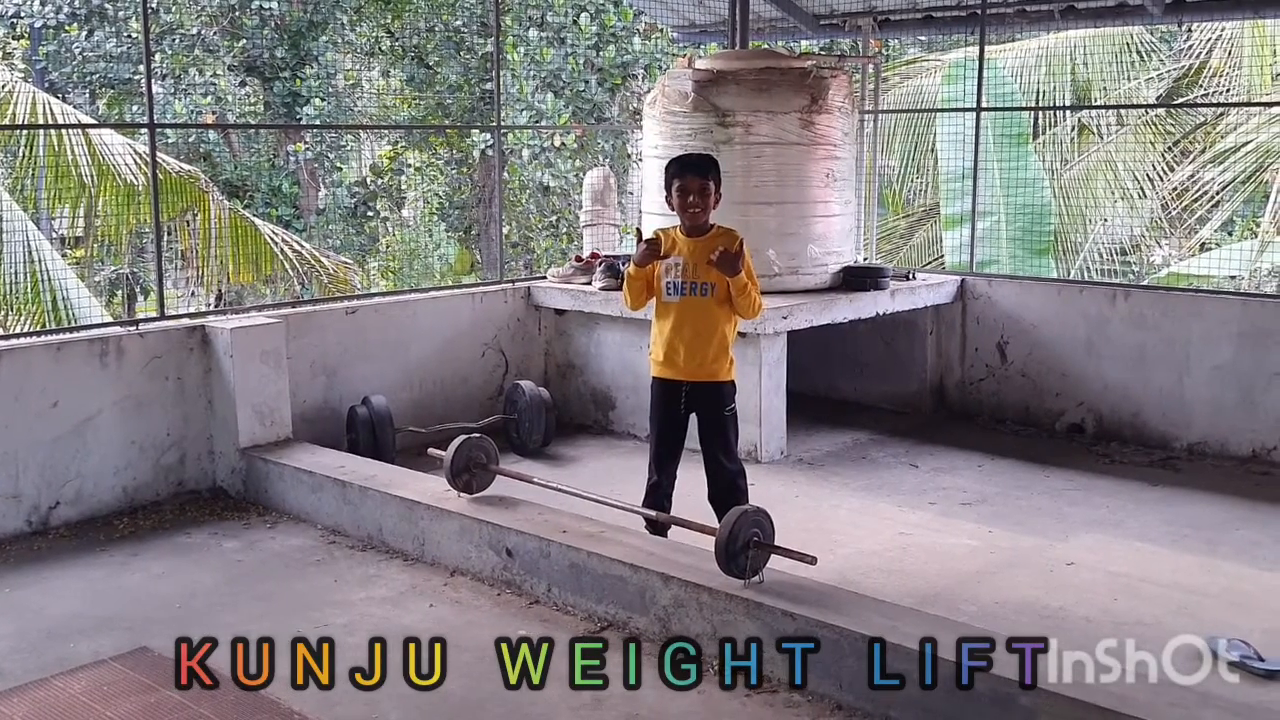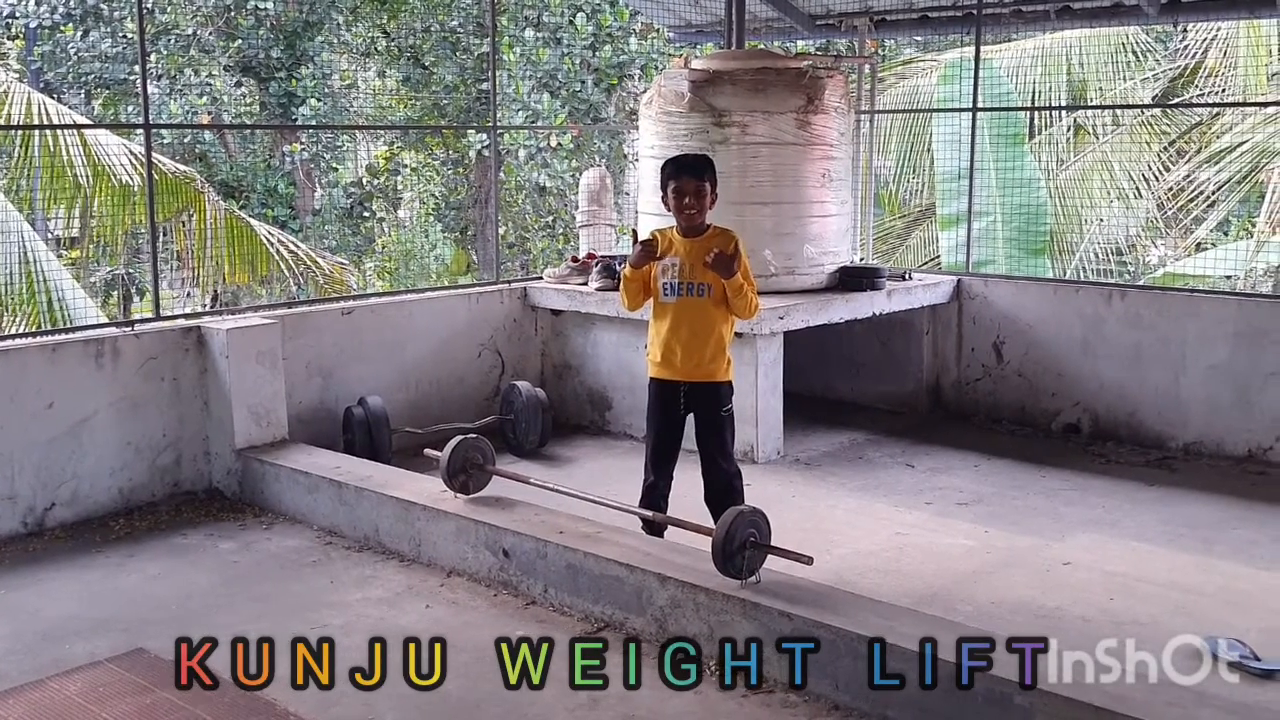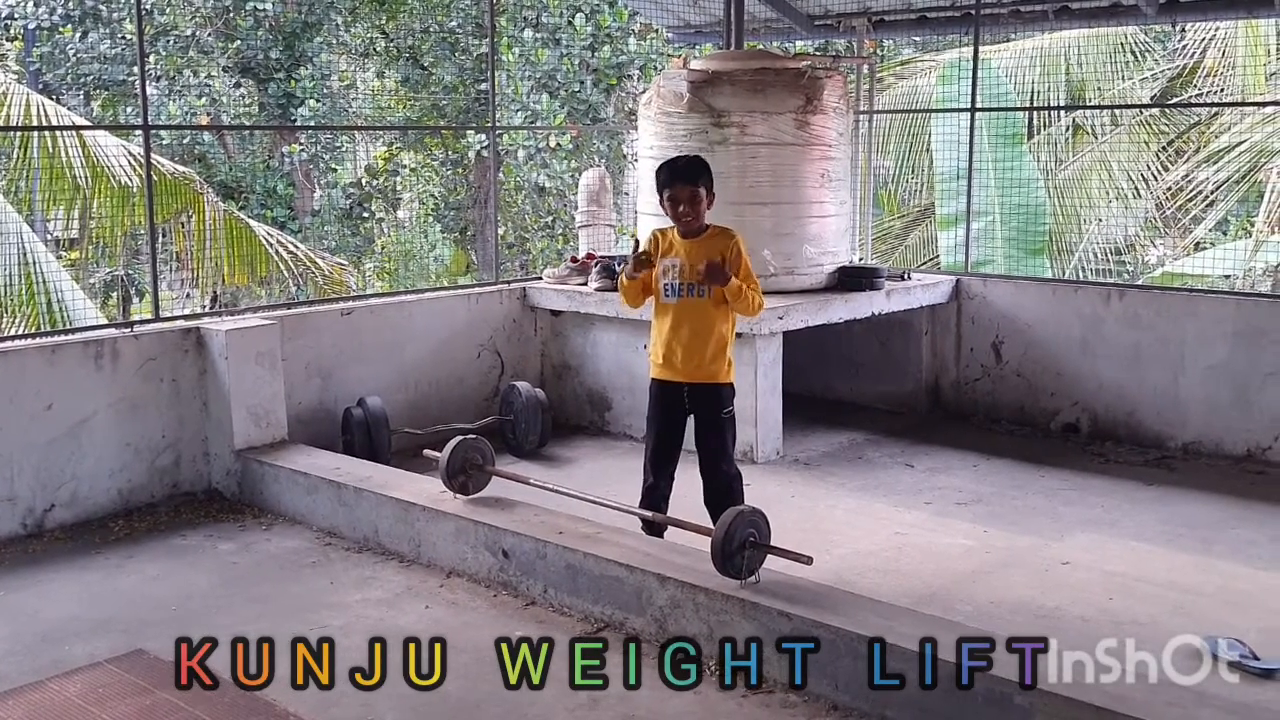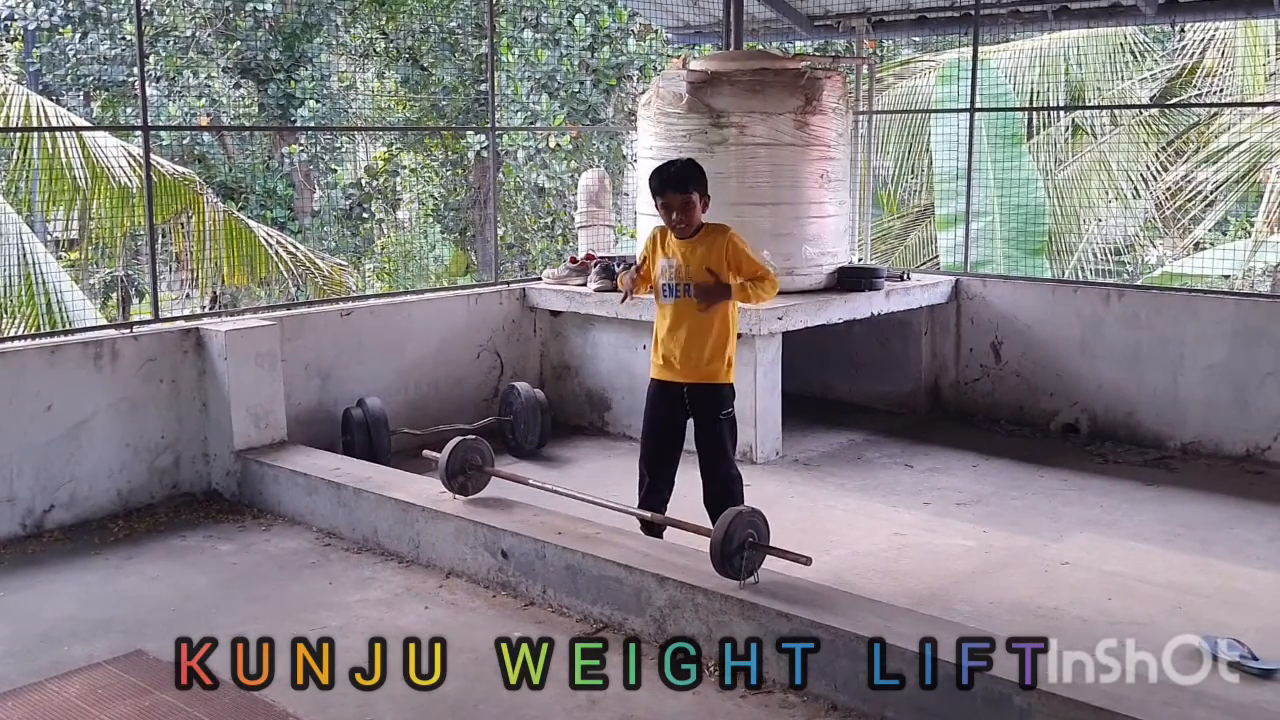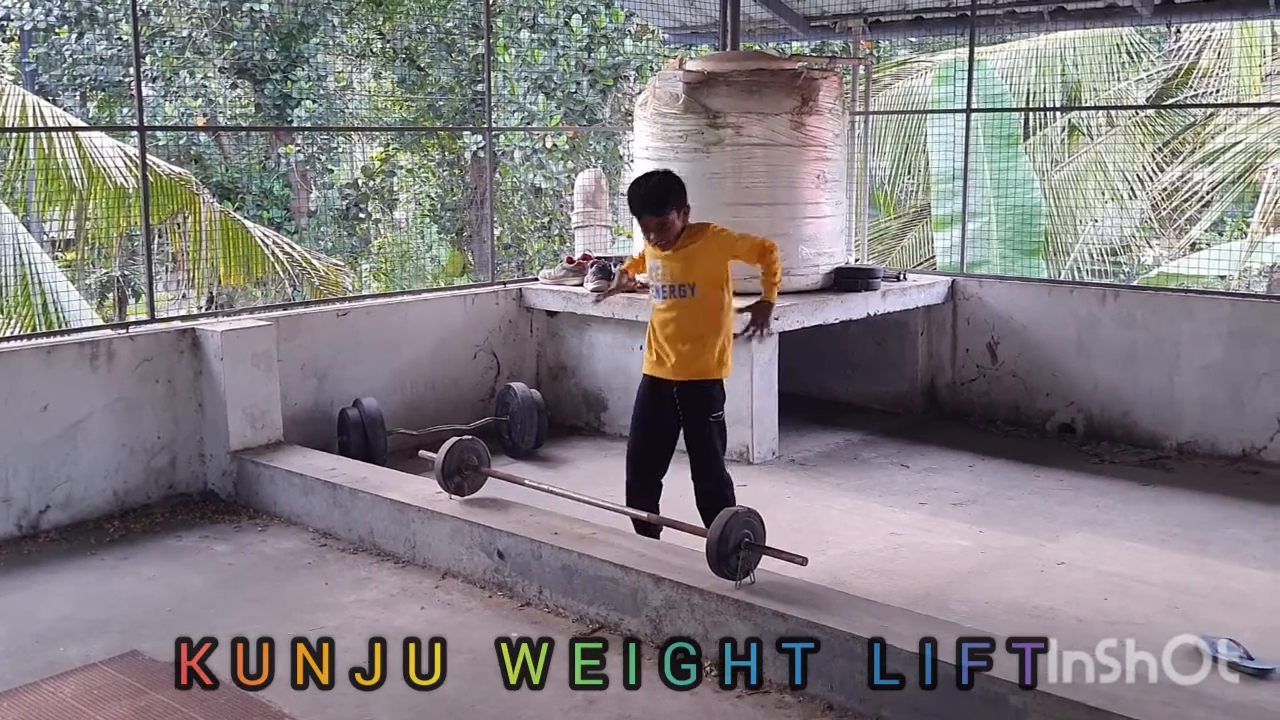
dt=0.4s
person 1, frame 1
left shoulder: (731, 243)
right shoulder: (659, 243)
left elbow: (751, 310)
right elbow: (634, 302)
left wrist: (735, 275)
right wrist: (636, 266)
left hip: (715, 376)
right hip: (666, 373)
left knee: (723, 465)
right knee: (661, 462)
right ankle: (653, 535)
person 1, frame 2
left shoulder: (727, 243)
right shoulder: (657, 243)
left elbow: (748, 309)
right elbow: (632, 302)
left wrist: (731, 276)
right wrist: (632, 267)
left hip: (713, 376)
right hip: (664, 374)
left knee: (719, 466)
right knee: (657, 463)
right ankle: (650, 536)
person 1, frame 3
left shoulder: (727, 243)
right shoulder: (657, 243)
left elbow: (754, 305)
right elbow: (633, 300)
left wrist: (727, 282)
right wrist: (630, 275)
left hip: (713, 377)
right hip: (665, 375)
left knee: (719, 469)
right knee: (656, 465)
right ankle: (650, 539)
person 1, frame 4
left shoulder: (724, 240)
right shoulder: (657, 240)
left elbow: (768, 283)
right elbow: (641, 276)
left wrist: (729, 290)
right wrist: (629, 278)
left hip: (713, 378)
right hip: (665, 376)
left knee: (719, 470)
right knee: (653, 465)
right ankle: (649, 540)
person 1, frame 5
left shoulder: (712, 239)
right shoulder: (651, 244)
left elbow: (769, 252)
left wrist: (766, 302)
right wrist: (624, 274)
left hip: (702, 377)
right hip: (656, 374)
left knee: (709, 470)
right knee: (641, 463)
right ankle: (645, 542)
